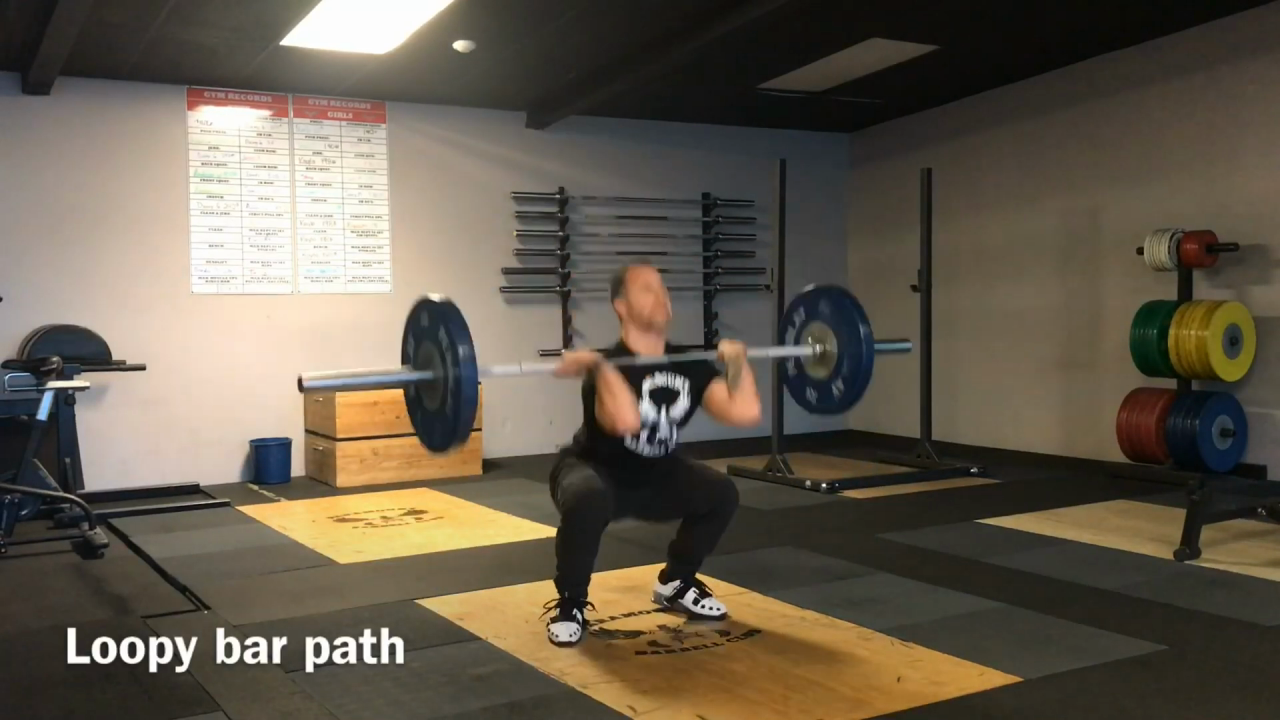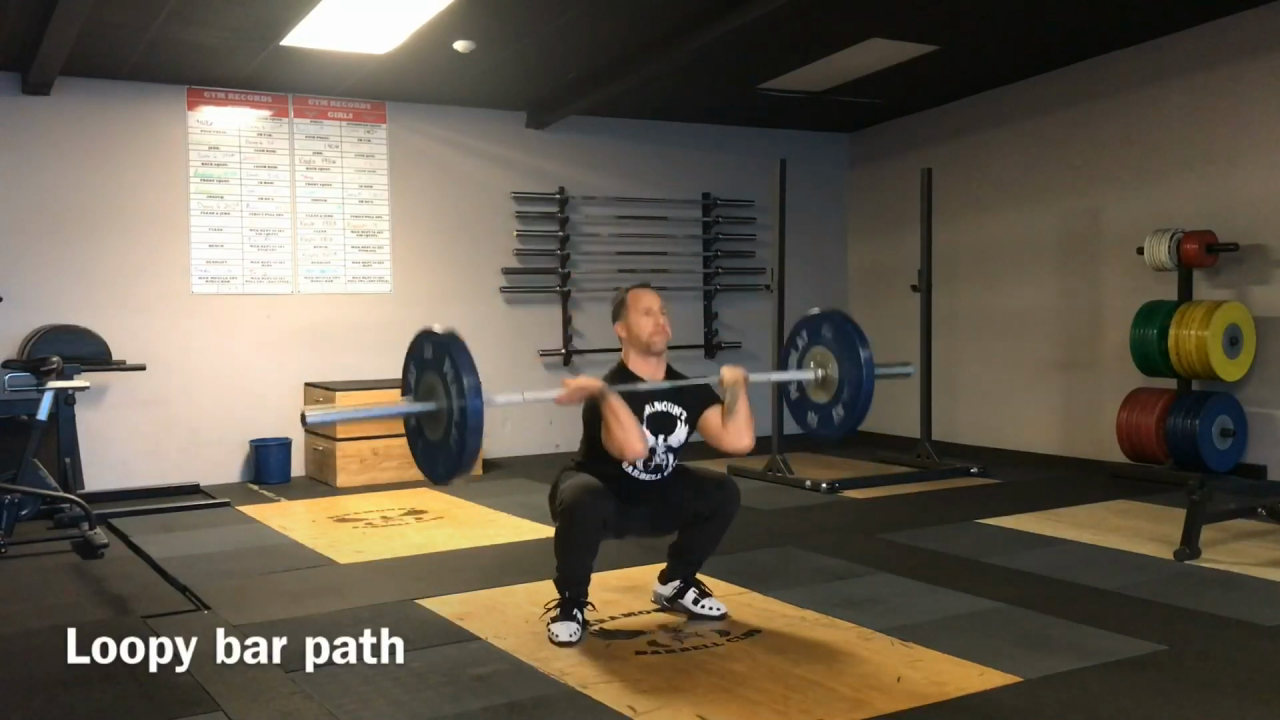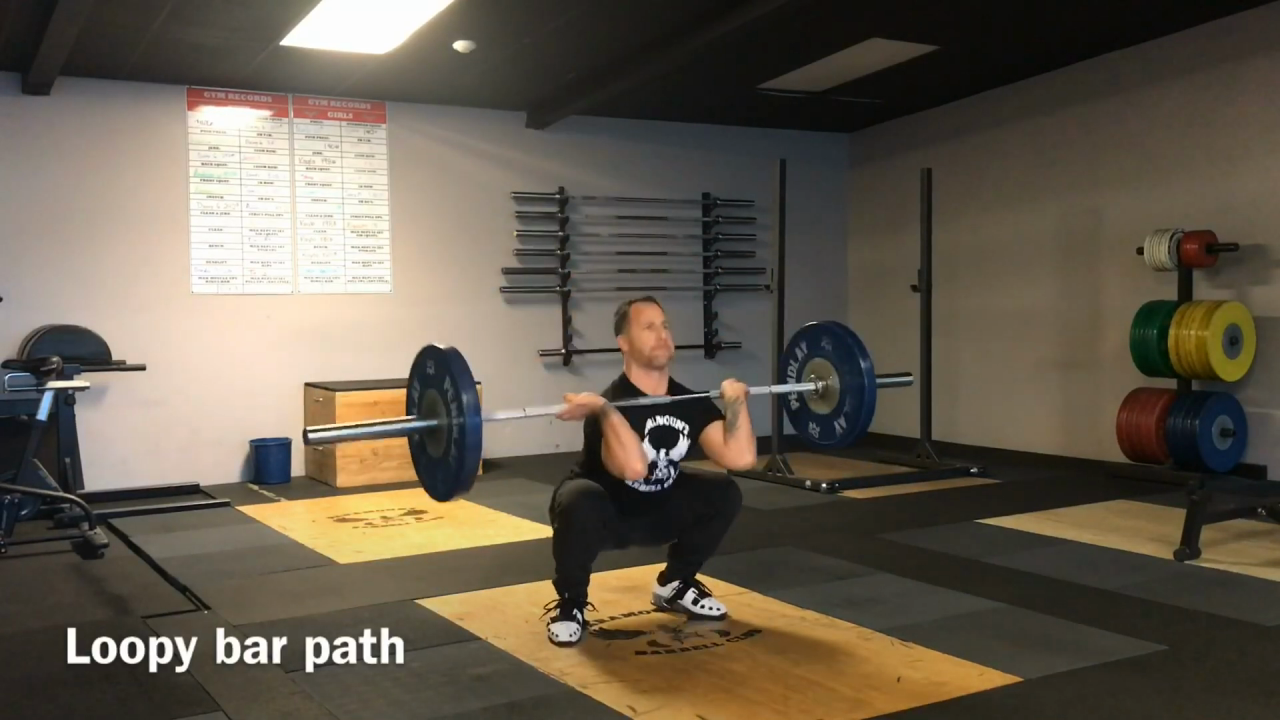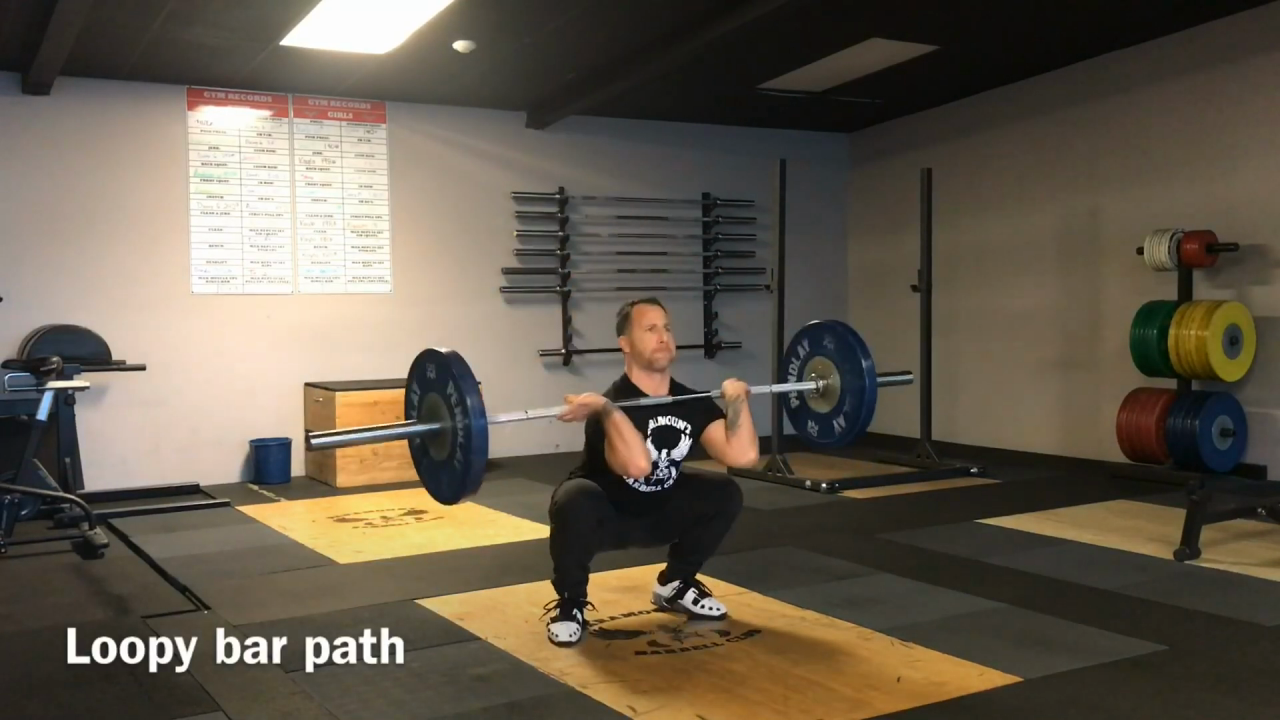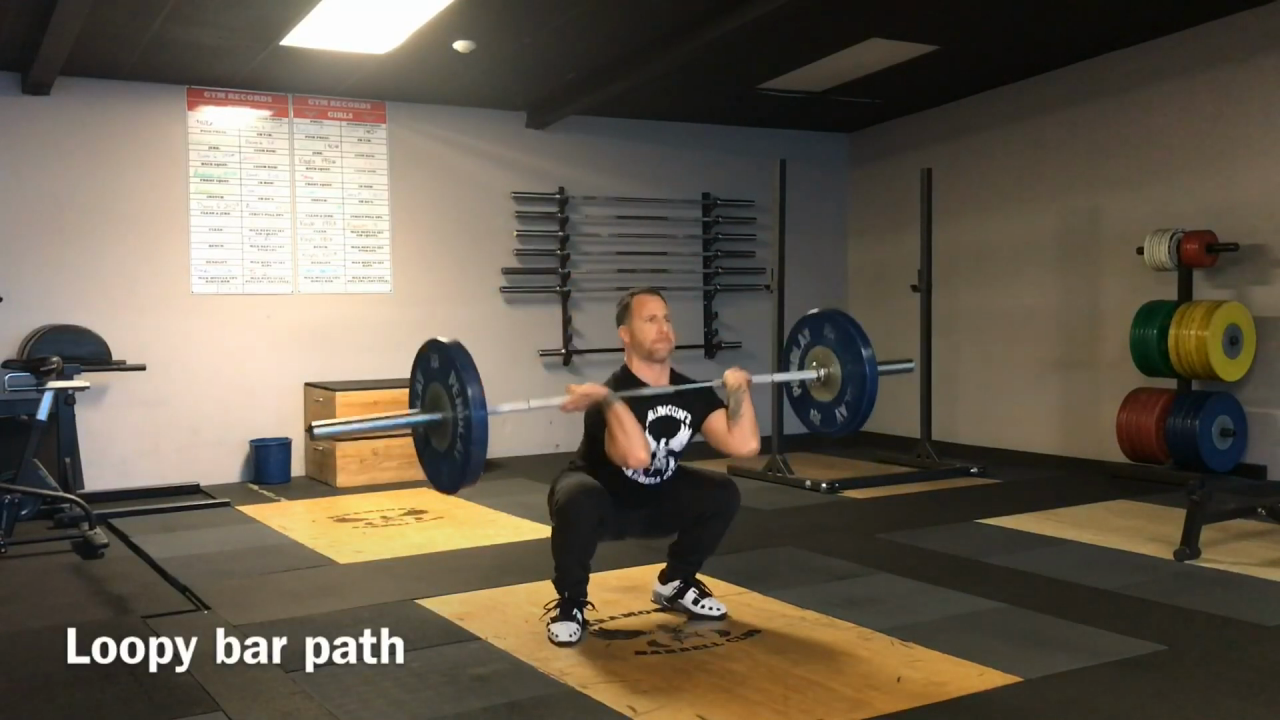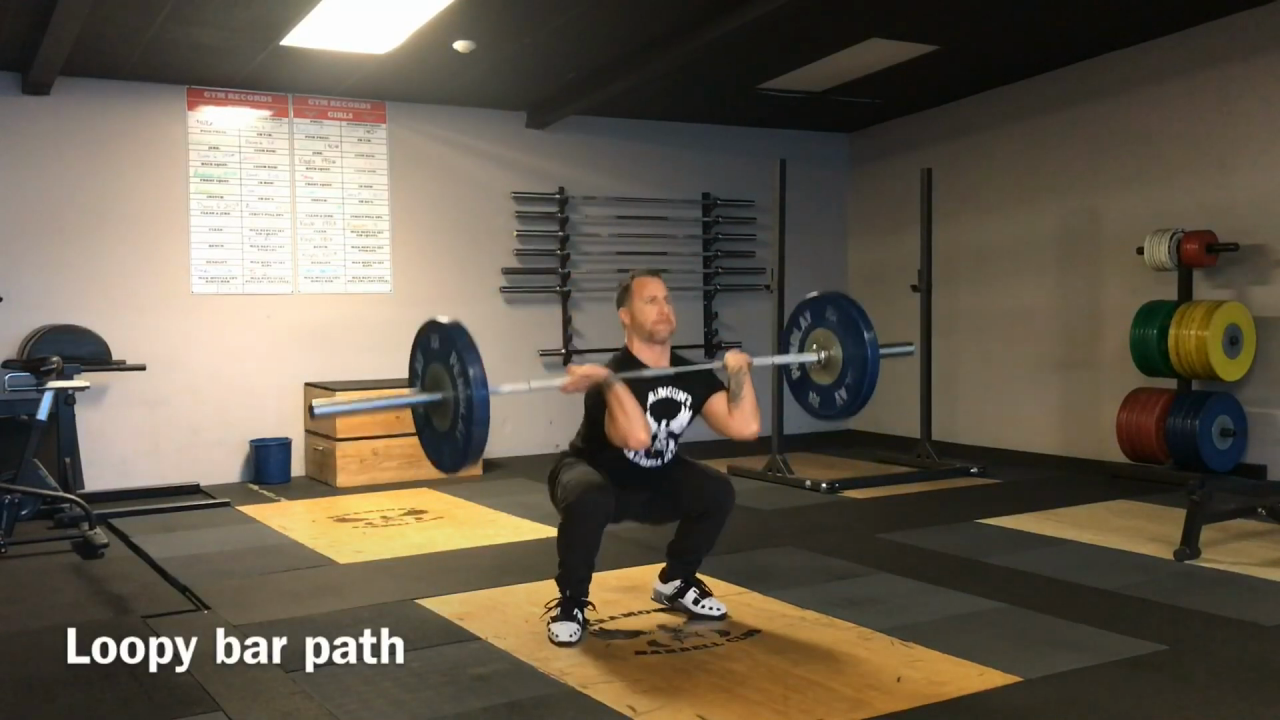
dt=0.1s
person 1, frame 1
left shoulder: (689, 367)
right shoulder: (610, 370)
left elbow: (746, 413)
right elbow: (626, 419)
left wrist: (734, 361)
right wrist: (597, 364)
left hip: (656, 478)
right hip: (596, 476)
left knee: (722, 495)
right knee: (586, 504)
left ankle: (675, 582)
right ankle: (570, 603)
person 1, frame 2
left shoulder: (688, 390)
right shoulder: (611, 392)
left elbow: (739, 441)
right elbow: (631, 448)
left wrist: (733, 386)
right wrist: (599, 394)
left hip: (655, 495)
right hip: (596, 489)
left knee: (723, 495)
right knee: (584, 506)
left ankle: (676, 582)
right ankle: (570, 603)
person 1, frame 3
left shoulder: (690, 403)
right shoulder: (612, 405)
left elbow: (741, 457)
right elbow: (632, 468)
left wrist: (734, 400)
right wrist: (602, 409)
left hip: (656, 509)
right hip: (599, 511)
left knee: (724, 496)
right knee: (580, 506)
left ankle: (675, 583)
right ankle: (570, 604)
person 1, frame 4
left shoulder: (692, 404)
right shoulder: (614, 406)
left elbow: (743, 455)
right elbow: (637, 466)
left wrist: (736, 399)
right wrist: (604, 408)
left hip: (656, 509)
right hip: (600, 512)
left knee: (725, 496)
right knee: (576, 505)
left ankle: (675, 582)
right ankle: (570, 603)
person 1, frame 5
left shoulder: (691, 394)
right shoulder: (613, 398)
left elbow: (745, 444)
right elbow: (636, 456)
left wrist: (737, 389)
right wrist: (606, 399)
left hip: (653, 499)
right hip: (594, 492)
left knee: (722, 496)
right knee: (580, 506)
left ankle: (675, 583)
right ankle: (569, 603)
person 1, frame 6
left shoulder: (692, 377)
right shoulder: (613, 379)
left elbow: (746, 427)
right elbow: (636, 437)
left wrist: (738, 370)
right wrist: (606, 379)
left hip: (654, 483)
right hip: (597, 480)
left knee: (717, 493)
right knee: (588, 500)
left ankle: (675, 581)
right ankle: (571, 602)
